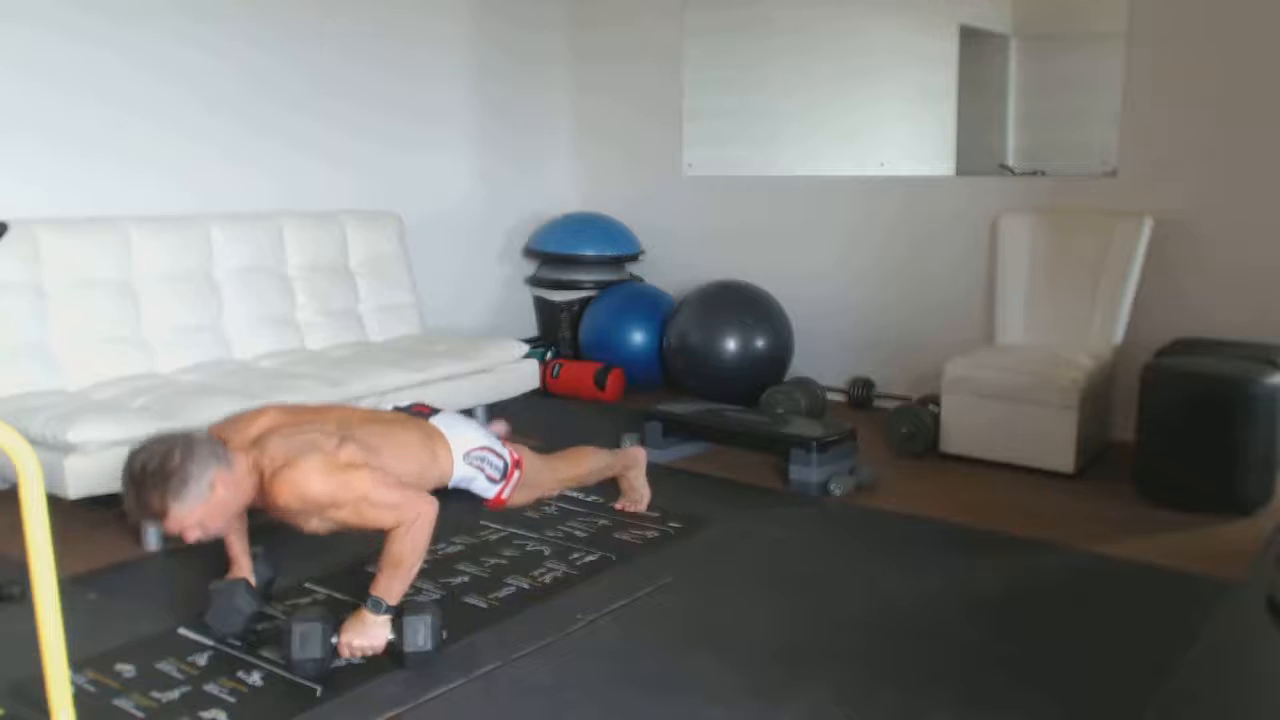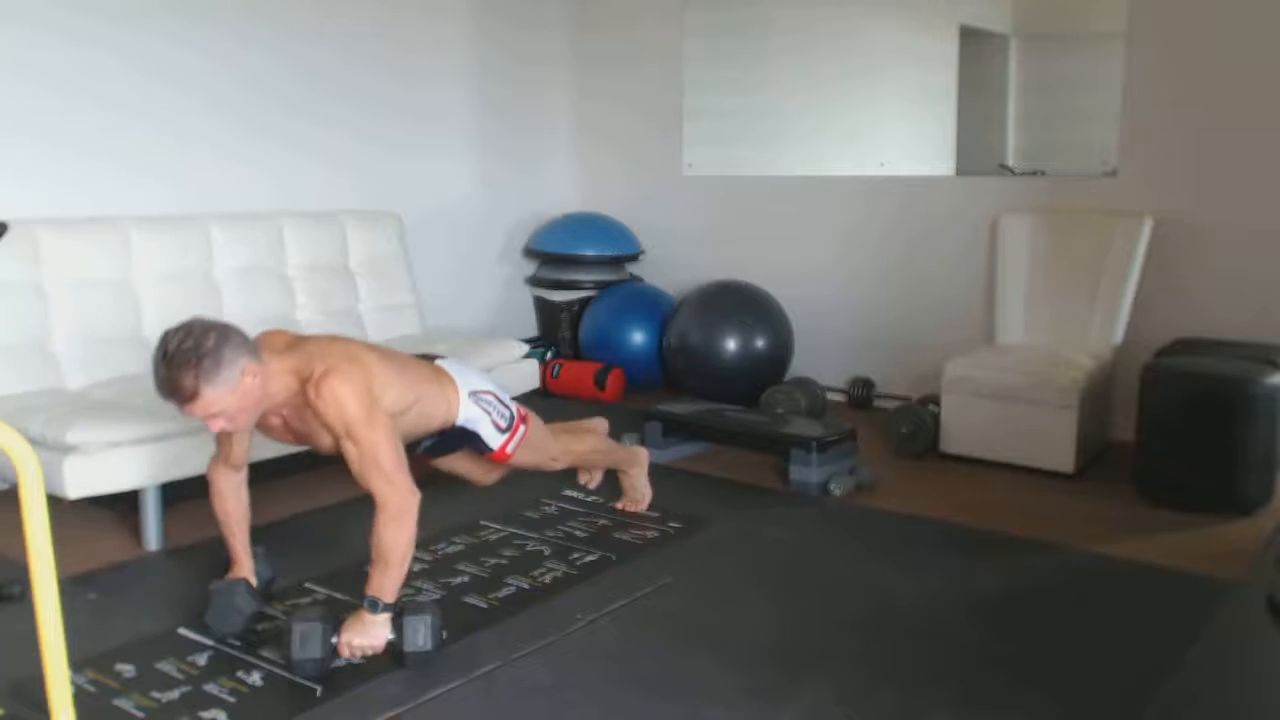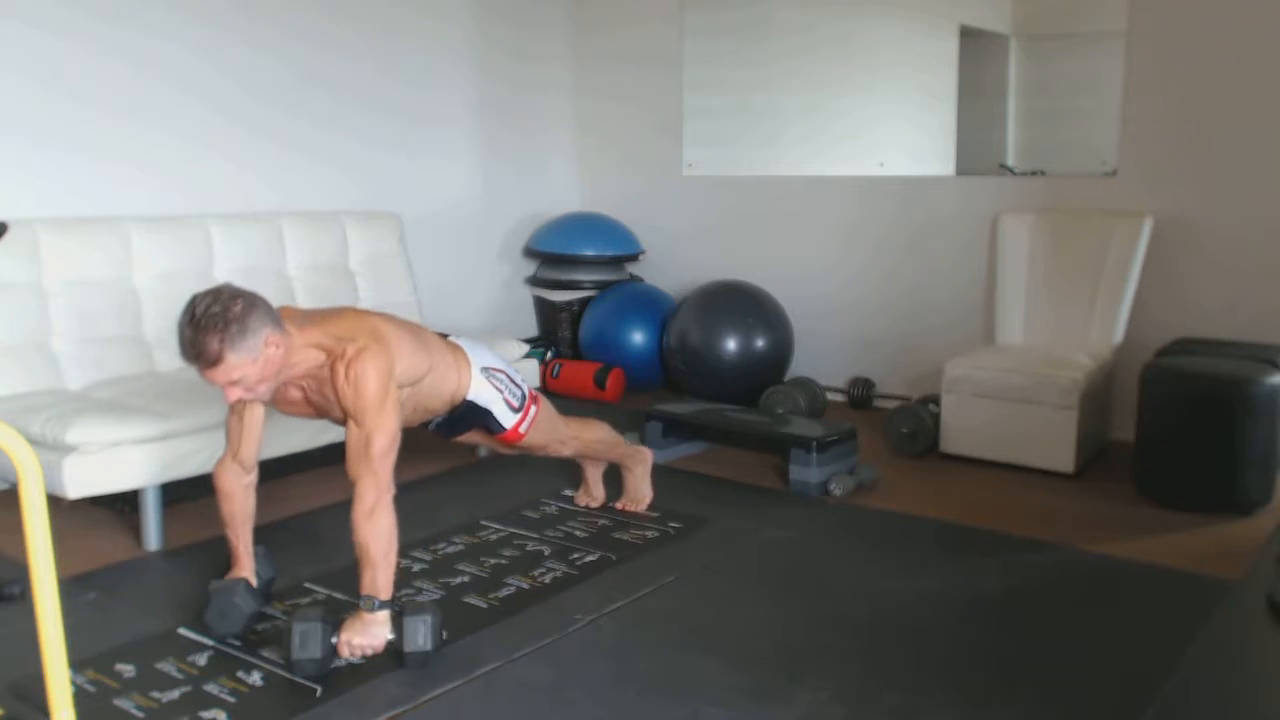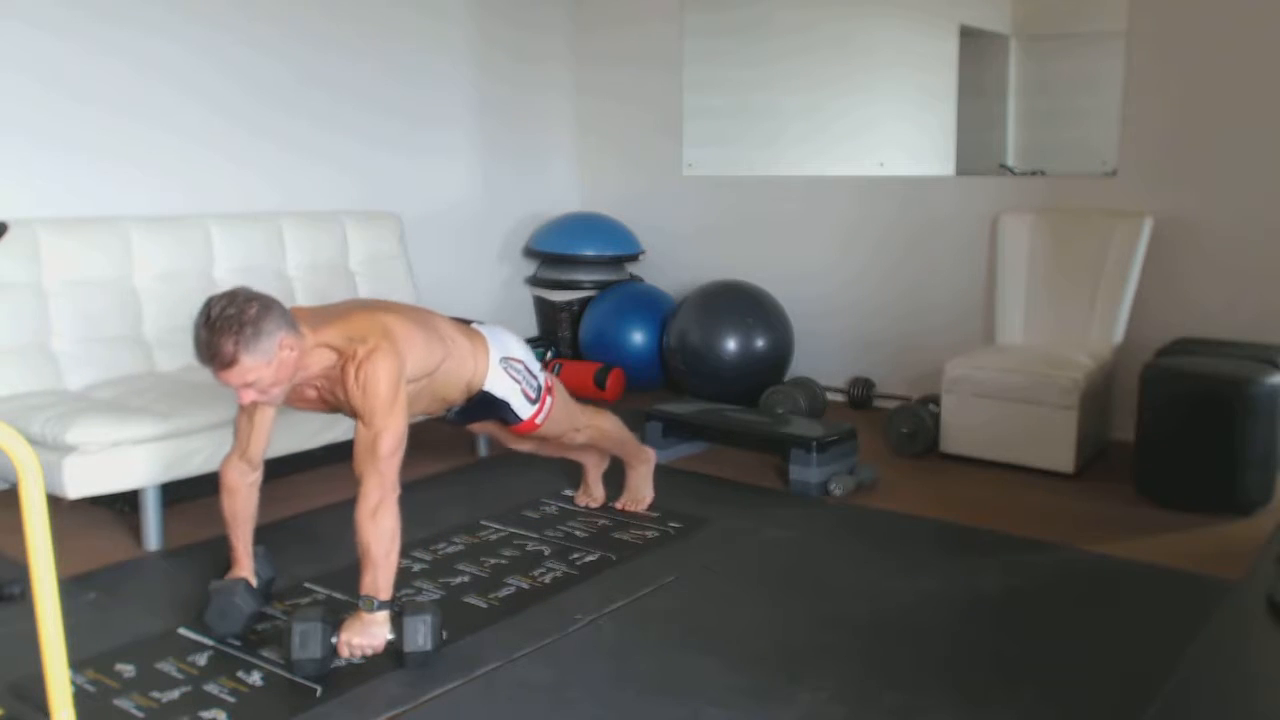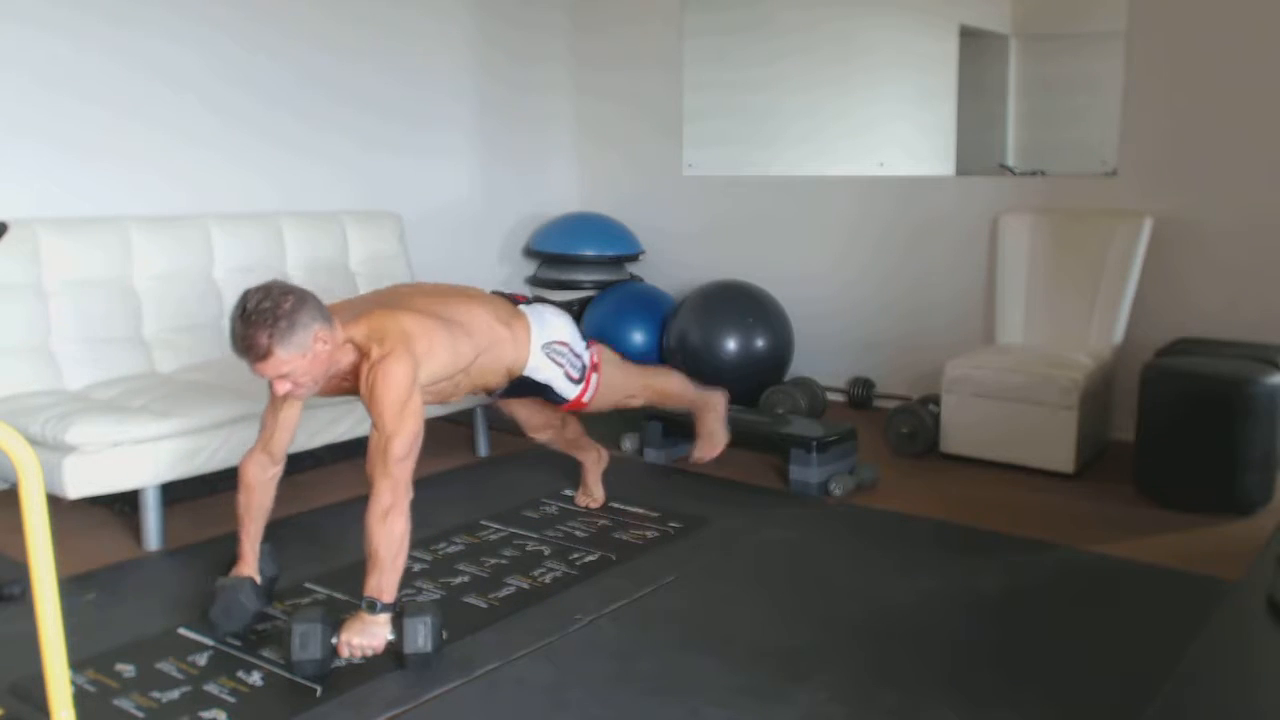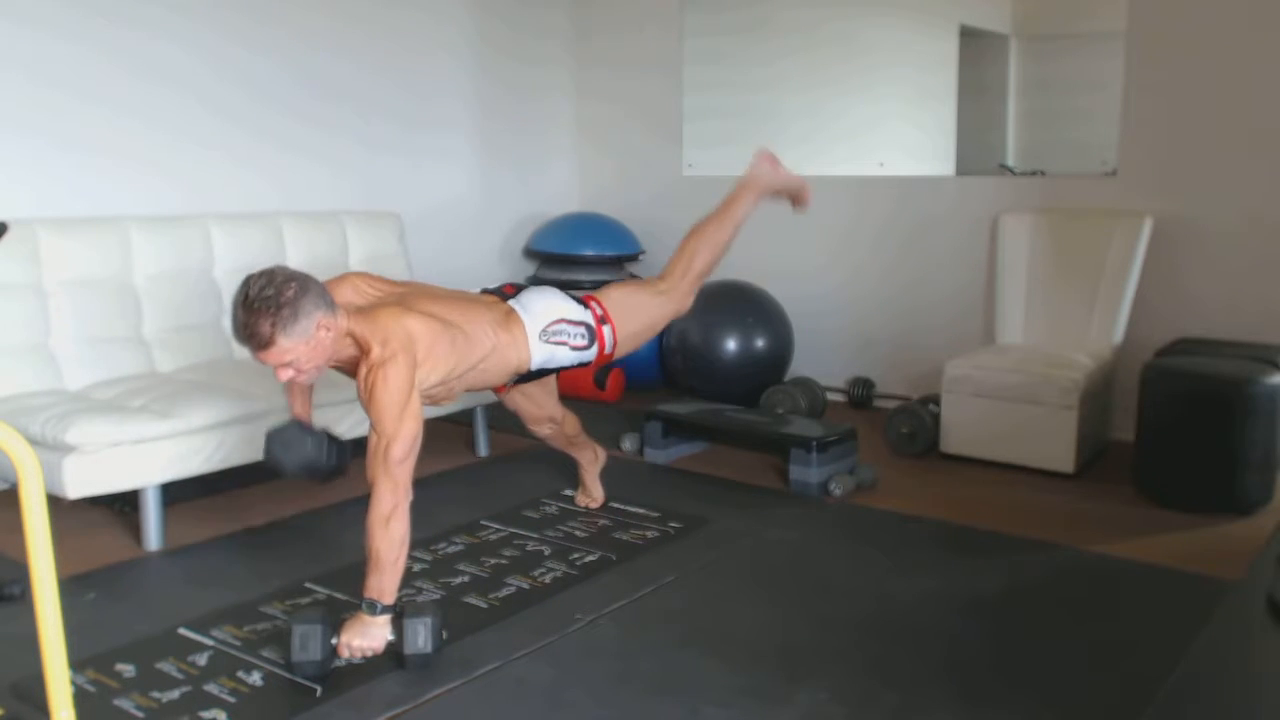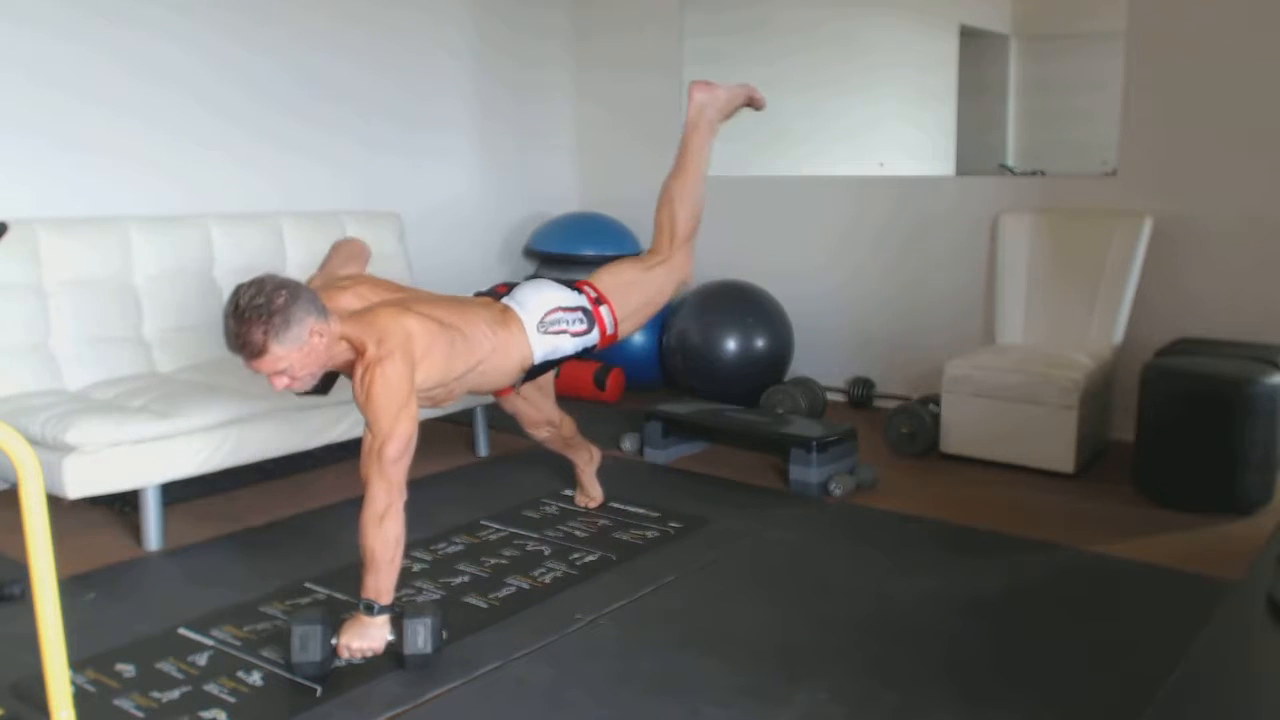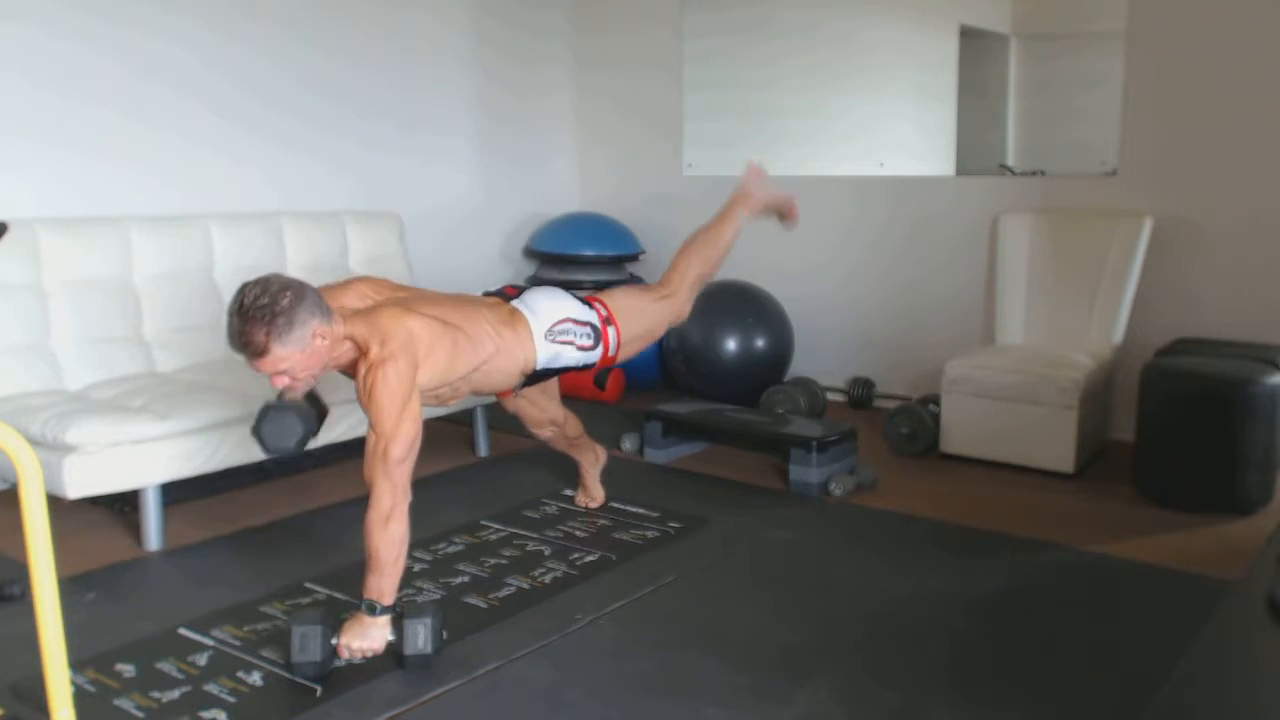
dt=0.3s
person 1, frame 1
left shoulder: (295, 483)
right shoulder: (224, 440)
left elbow: (421, 509)
left wrist: (377, 611)
right wrist: (242, 566)
left hip: (448, 447)
right hip: (404, 426)
left knee: (553, 476)
left ankle: (626, 459)
person 1, frame 2
left shoulder: (331, 387)
right shoulder: (242, 375)
left elbow: (400, 498)
right elbow: (227, 471)
left wrist: (375, 611)
right wrist: (242, 566)
left hip: (458, 399)
right hip: (419, 400)
left knee: (552, 455)
left ankle: (629, 459)
right ankle: (586, 426)
person 1, frame 3
left shoulder: (358, 362)
right shoulder: (258, 354)
left elbow: (373, 492)
right elbow: (236, 469)
left wrist: (374, 612)
right wrist: (243, 567)
left hip: (469, 378)
right hip: (432, 395)
left knee: (561, 438)
left ankle: (633, 458)
right ankle: (590, 464)
person 1, frame 4
left shoulder: (369, 361)
right shoulder: (268, 353)
left elbow: (380, 492)
right elbow: (241, 466)
left wrist: (374, 610)
right wrist: (241, 566)
left hip: (492, 361)
right hip: (453, 379)
left knee: (574, 426)
left ankle: (638, 458)
right ankle: (588, 459)
person 1, frame 5
left shoulder: (387, 361)
right shoulder: (305, 347)
left elbow: (391, 493)
right elbow: (263, 459)
left wrist: (375, 612)
right wrist: (246, 562)
left hip: (536, 340)
right hip: (493, 327)
left knee: (630, 389)
right knee: (541, 427)
left ankle: (706, 402)
right ankle: (591, 457)
person 1, frame 6
left shoulder: (387, 360)
right shoulder: (331, 298)
left elbow: (390, 496)
left wrist: (375, 615)
right wrist: (301, 410)
left hip: (539, 328)
right hip: (500, 314)
left knee: (673, 290)
right knee: (544, 419)
left ankle: (756, 183)
right ankle: (589, 455)
person 1, frame 7
left shoulder: (381, 362)
right shoulder: (327, 295)
left elbow: (385, 497)
right elbow: (352, 248)
left wrist: (374, 614)
left hip: (538, 321)
right hip: (496, 319)
left knee: (669, 261)
right knee: (541, 424)
left ankle: (703, 115)
right ankle: (583, 457)
person 1, frame 8
left shoulder: (386, 362)
right shoulder: (327, 304)
left elbow: (390, 499)
left wrist: (374, 614)
right wrist: (292, 388)
left hip: (543, 328)
right hip: (504, 317)
left knee: (673, 299)
right knee: (544, 423)
left ankle: (748, 198)
right ankle: (588, 463)
